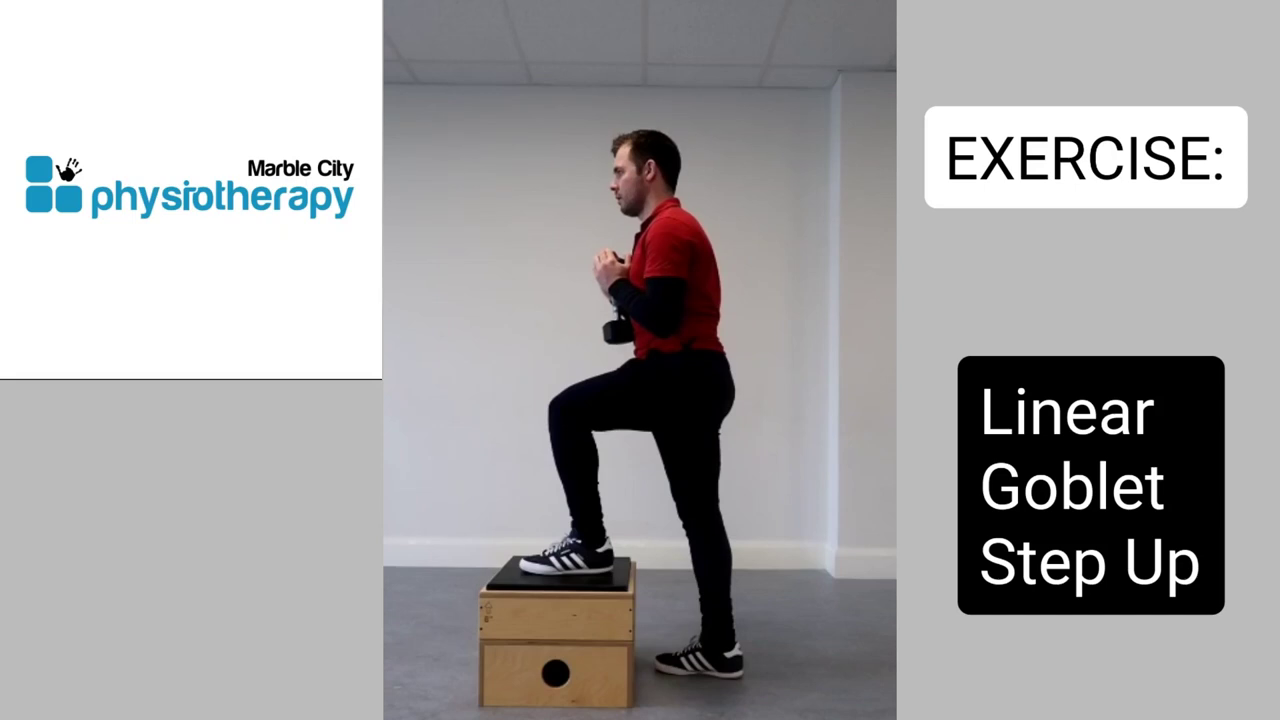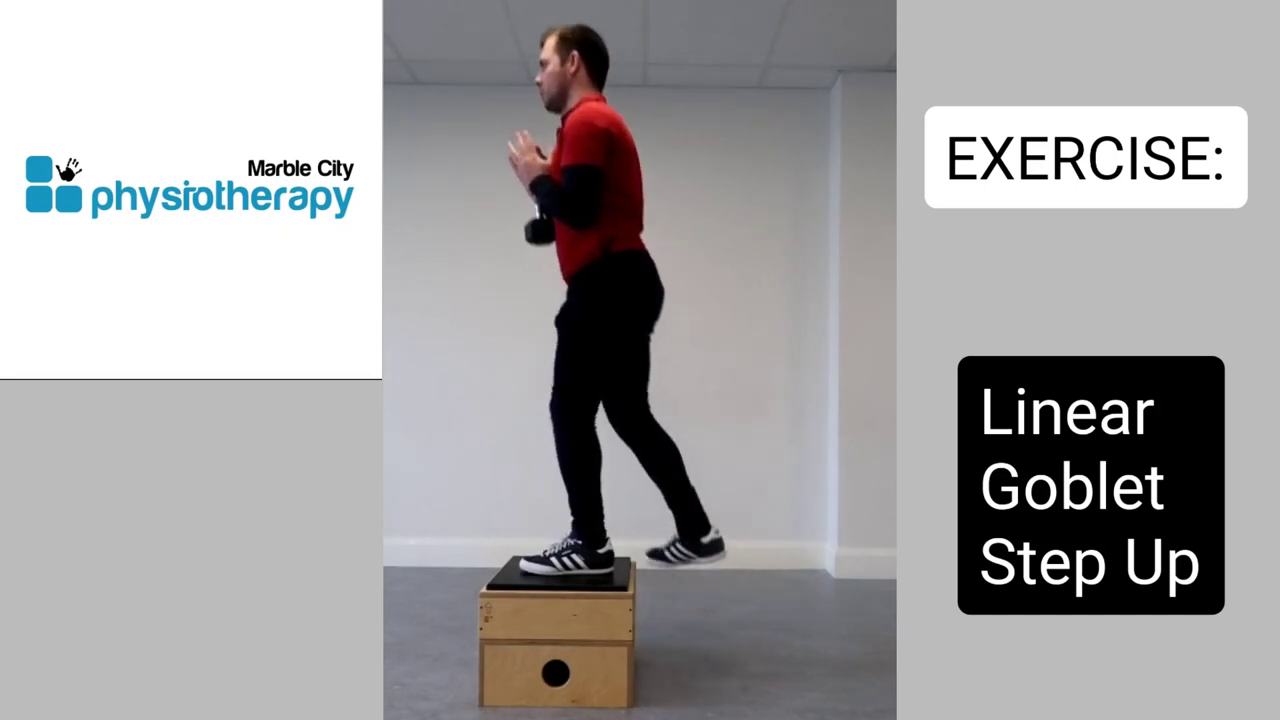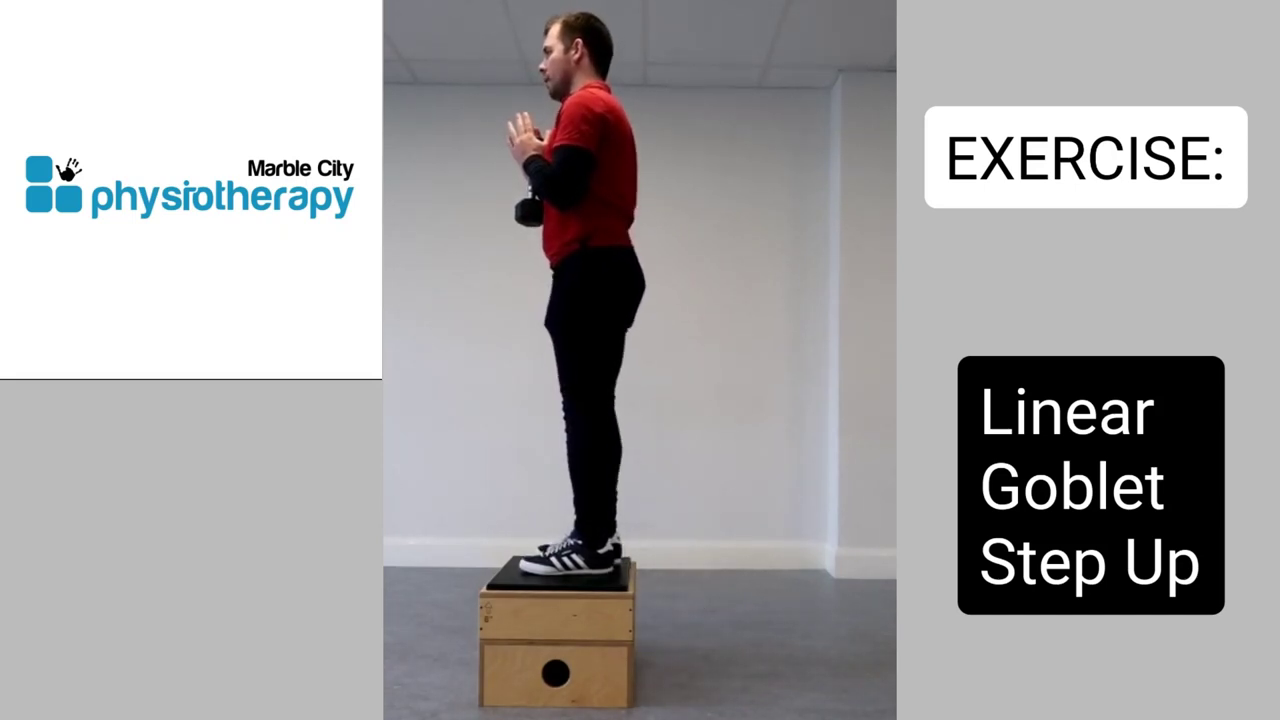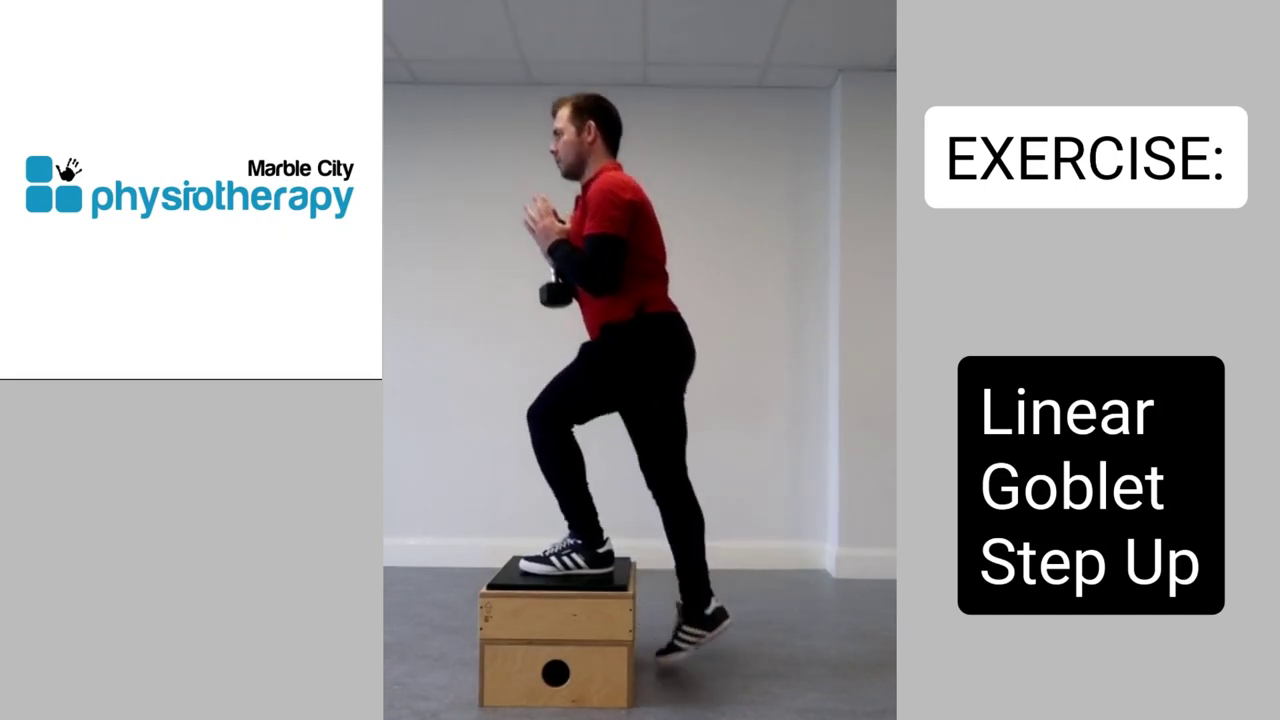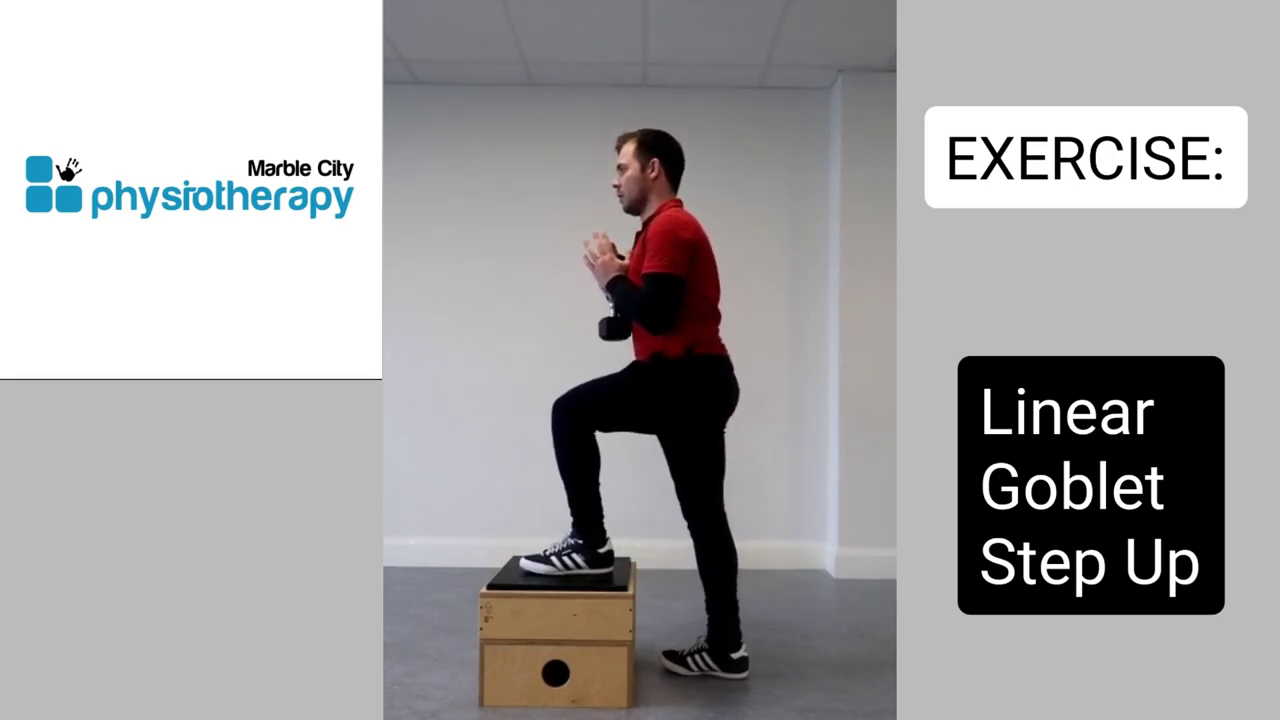
dt=1s
person 1, frame 1
left shoulder: (668, 227)
right shoulder: (666, 227)
left elbow: (662, 318)
left wrist: (615, 285)
right wrist: (625, 285)
left hip: (684, 377)
right hip: (693, 380)
left knee: (569, 411)
right knee: (698, 514)
left ankle: (588, 542)
right ankle: (719, 645)
person 1, frame 2
left shoulder: (586, 121)
right shoulder: (596, 121)
left elbow: (577, 210)
left wrist: (535, 178)
right wrist: (545, 180)
left hip: (607, 285)
right hip: (624, 283)
left knee: (571, 412)
right knee: (629, 413)
left ankle: (589, 544)
right ankle: (695, 531)
person 1, frame 3
left shoulder: (585, 106)
right shoulder: (601, 109)
left elbow: (562, 189)
left wrist: (529, 156)
right wrist: (543, 159)
left hip: (591, 275)
right hip: (605, 273)
left knee: (584, 409)
right knee: (592, 408)
left ankle: (591, 543)
right ankle: (598, 534)
person 1, frame 4
left shoulder: (608, 190)
right shoulder: (607, 190)
left elbow: (599, 276)
left wrist: (552, 241)
right wrist: (562, 243)
left hip: (641, 342)
right hip: (654, 344)
left knee: (547, 418)
right knee: (667, 479)
left ankle: (588, 546)
right ankle: (700, 607)
person 1, frame 5
left shoulder: (669, 227)
right shoulder: (664, 228)
left elbow: (656, 316)
left wrist: (611, 278)
right wrist: (621, 278)
left hip: (686, 381)
right hip: (696, 383)
left knee: (572, 412)
right knee: (704, 516)
left ankle: (589, 543)
right ankle: (725, 646)
